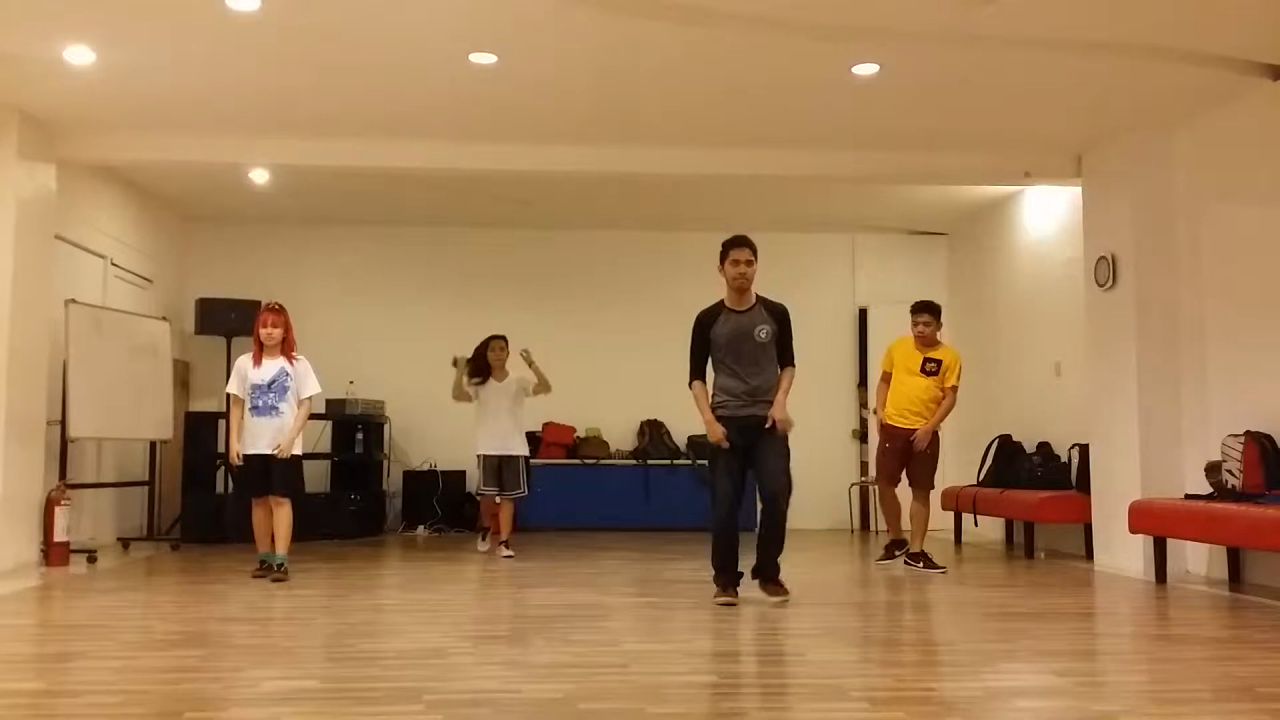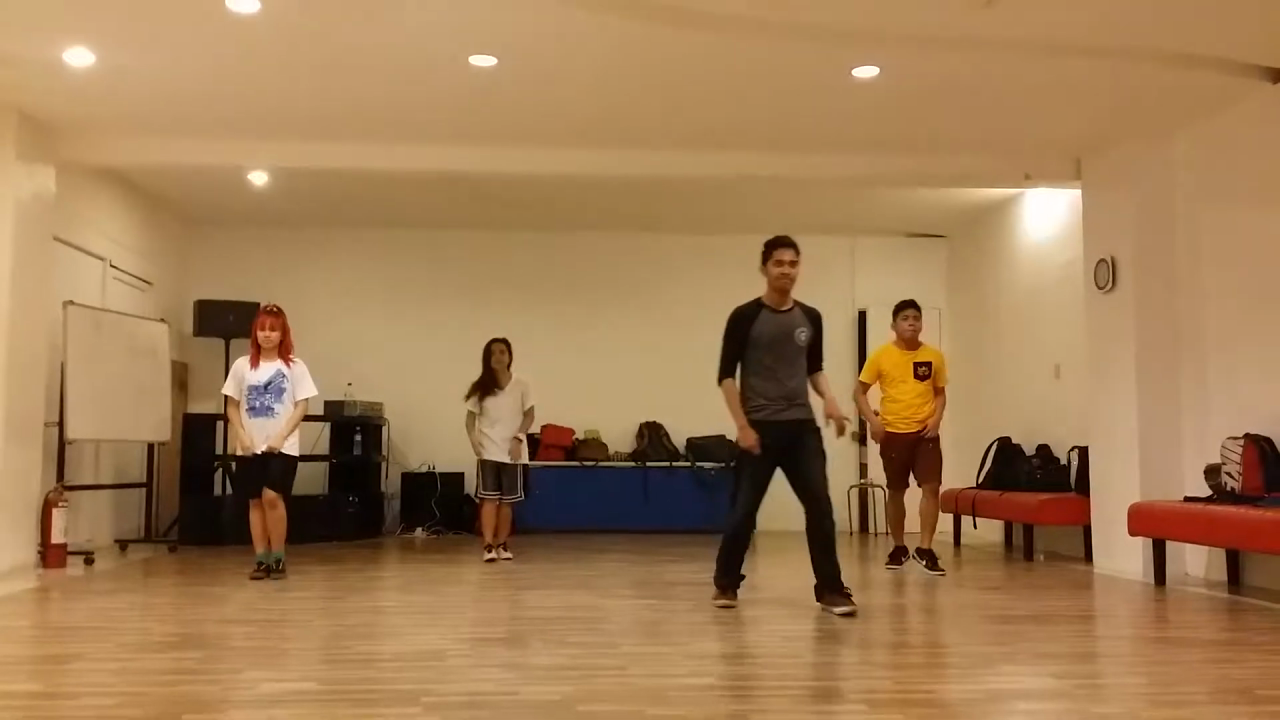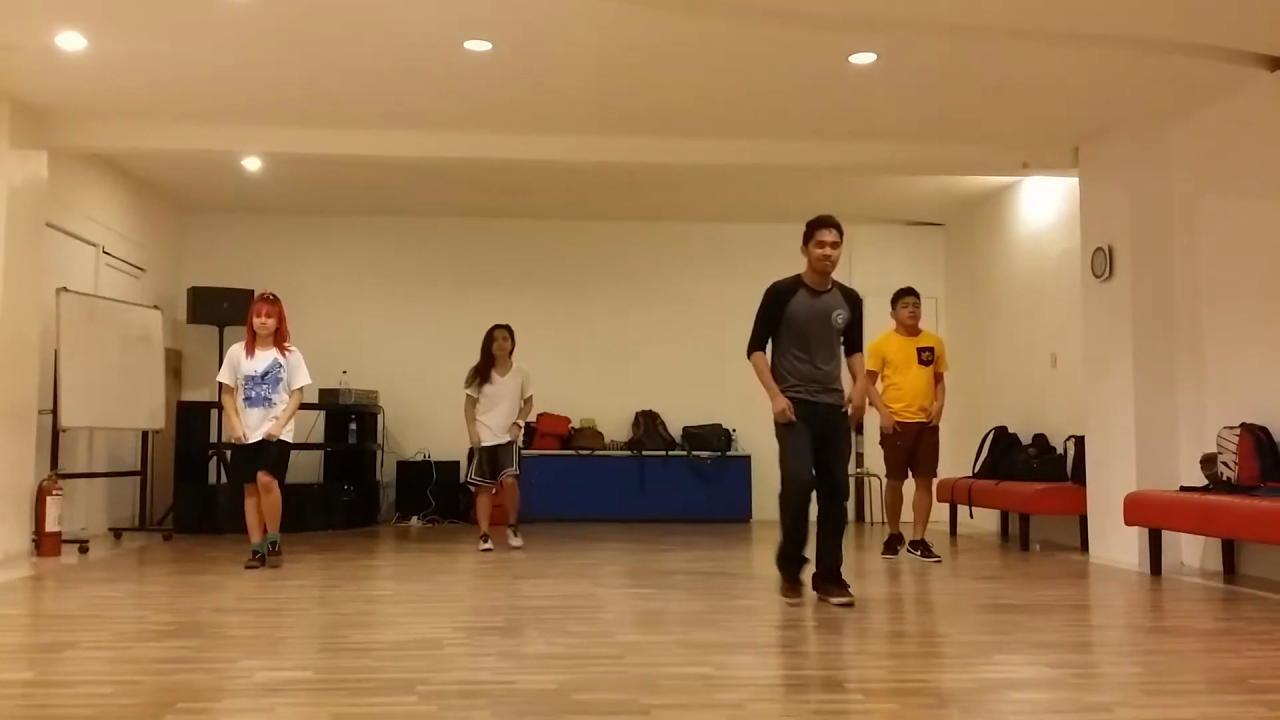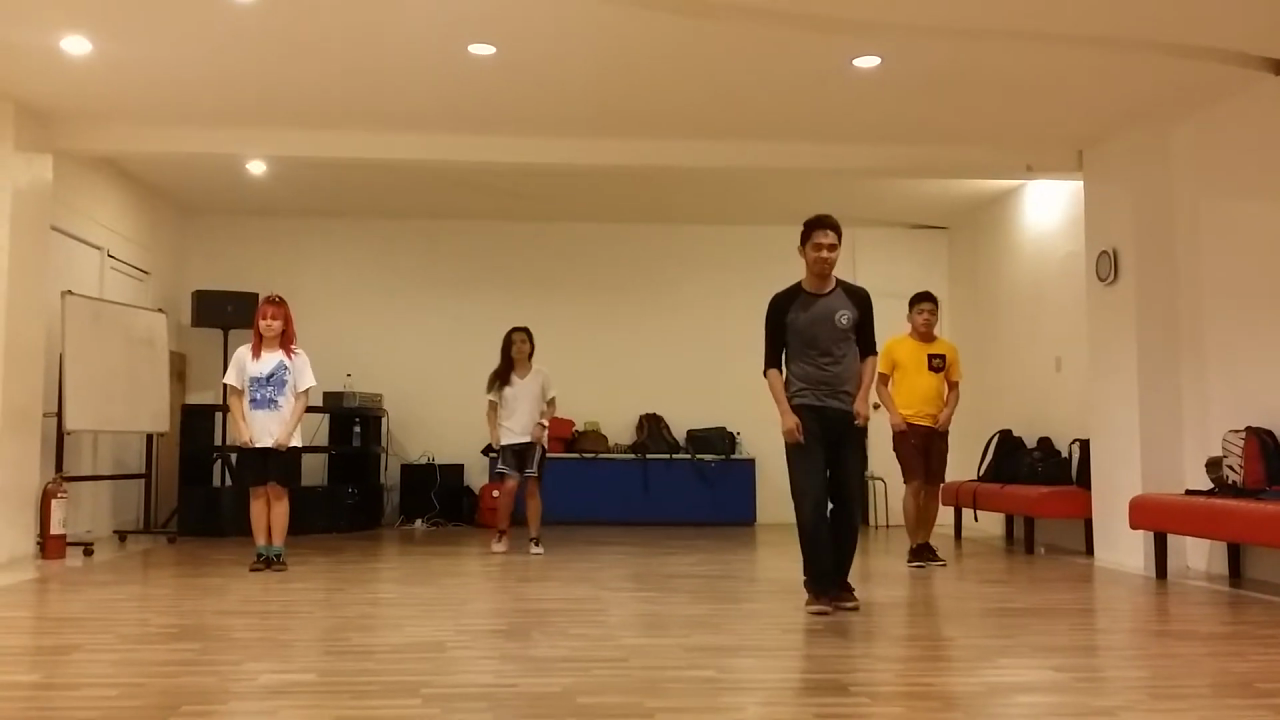
dt=0.4s
person 1, frame 1
left shoulder: (775, 314)
right shoulder: (708, 320)
left elbow: (787, 365)
right elbow: (696, 377)
left wrist: (780, 402)
right wrist: (709, 419)
left hip: (767, 421)
right hip: (727, 423)
left knee: (777, 493)
right knee: (725, 503)
left ankle: (768, 573)
right ankle: (726, 580)
person 1, frame 2
left shoulder: (810, 318)
right shoulder: (745, 317)
right elbow: (726, 376)
left wrist: (829, 400)
right wrist: (743, 424)
left hip: (802, 425)
right hip: (760, 426)
left knee: (820, 504)
right knee: (744, 508)
left ankle: (830, 588)
right ankle: (726, 582)
person 1, frame 3
left shoulder: (849, 300)
right shoulder: (782, 293)
right elbow: (756, 349)
left wrist: (859, 383)
right wrist: (775, 395)
left hip: (834, 407)
right hip: (794, 405)
left knee: (836, 492)
right knee: (799, 482)
left ankle: (829, 577)
right ankle: (790, 569)
person 1, frame 4
left shoulder: (857, 299)
right shoulder: (784, 304)
left elbow: (868, 352)
right elbow: (772, 364)
left wrist: (863, 396)
right wrist: (784, 411)
left hip: (847, 414)
right hip: (805, 413)
left knee: (848, 501)
right knee: (811, 501)
left ankle: (839, 581)
right ankle: (818, 586)
person 2, frame 1
left shoulder: (297, 364)
right shoulder: (244, 363)
left elbow: (305, 404)
right elbow: (236, 405)
left wrist: (290, 438)
right wrist: (233, 441)
left hip: (284, 446)
right hip: (253, 445)
left knee: (280, 498)
right knee: (259, 500)
left ankle: (281, 561)
right ankle: (264, 559)
person 2, frame 2
left shoulder: (294, 366)
right shoulder: (242, 366)
left elbow: (302, 405)
right elbow: (232, 406)
left wrist: (281, 436)
right wrist: (241, 435)
left hip: (282, 446)
right hip: (250, 447)
left knee: (272, 497)
right knee: (255, 501)
left ankle: (278, 556)
right ankle: (261, 560)
person 2, frame 3
left shoulder: (290, 354)
right shoulder: (237, 352)
left elbow: (297, 394)
right elbow: (227, 393)
left wrist: (279, 424)
right wrist: (235, 425)
left hip: (276, 432)
right hip: (246, 434)
left knee: (266, 480)
right knee: (251, 488)
left ankle: (273, 540)
right ankle: (256, 548)
person 2, frame 4
left shoulder: (295, 356)
right shoulder: (244, 354)
left elbow: (302, 398)
right elbow: (234, 396)
left wrist: (288, 432)
right wrist: (242, 429)
left hip: (283, 439)
right hip: (253, 439)
left knee: (278, 491)
right knee: (257, 492)
left ankle: (278, 552)
right ankle: (261, 552)
person 3, frame 1
left shoulder: (949, 356)
right shoulder: (897, 348)
left elbow: (950, 397)
right elbow: (884, 381)
left wrist: (929, 428)
right wrist: (879, 410)
left hip: (924, 432)
right hip: (893, 427)
left knee: (921, 491)
right knee: (885, 484)
left ankle: (916, 552)
right ankle: (896, 540)
person 3, frame 2
left shoulder: (934, 356)
right shoulder: (881, 356)
left elbow: (940, 393)
right elbow: (860, 391)
left wrist: (936, 418)
right wrist: (871, 419)
left hip: (925, 432)
right hip: (893, 433)
left knee: (931, 487)
right knee: (896, 492)
left ankle: (925, 549)
right ankle: (899, 548)
person 3, frame 3
left shoulder: (934, 342)
right shoulder: (882, 344)
left elbow: (939, 379)
right elbow: (869, 383)
left wrist: (939, 404)
right wrist: (883, 413)
left hip: (927, 422)
right hip: (896, 423)
left knee: (925, 481)
right knee: (895, 480)
left ankle: (918, 540)
right ankle: (894, 535)
person 3, frame 4
left shoulder: (947, 350)
right shoulder: (894, 347)
left elbow: (953, 388)
right elbow: (881, 384)
left wrist: (949, 411)
right wrist: (893, 413)
left hip: (936, 427)
right hip: (907, 425)
left knee: (933, 488)
right knee: (915, 485)
left ankle: (924, 543)
right ankle: (914, 547)
person 4, frame 1
left shoulder: (519, 382)
right shoulder: (478, 384)
left elbow: (546, 387)
right elbow: (457, 395)
left wrist: (531, 363)
right wrist: (461, 368)
left hip: (514, 447)
right hip: (488, 447)
left knee: (508, 496)
right knee: (488, 494)
left ankle: (504, 542)
right ankle: (486, 527)
person 4, frame 2
left shoulder: (521, 385)
right shoulder: (481, 388)
left elbow: (529, 416)
right elbow: (471, 418)
left wrist: (519, 438)
right wrist: (473, 438)
left hip: (512, 452)
right hip: (488, 451)
left knee: (507, 500)
right knee: (489, 498)
left ankle: (502, 544)
right ankle: (489, 545)
person 4, frame 3
left shoulder: (521, 374)
right shoulder: (479, 373)
left elbow: (528, 403)
right elbow: (469, 404)
left wrist: (518, 424)
right wrist: (472, 430)
left hip: (509, 437)
right hip: (483, 437)
left knee: (509, 482)
right knee: (483, 487)
left ankle: (513, 527)
right ankle: (484, 535)
person 4, frame 4
left shoulder: (541, 375)
right shoulder: (500, 376)
left elbow: (551, 405)
right elbow: (492, 408)
left wrist: (542, 424)
right wrist: (493, 431)
left hip: (533, 439)
right hip: (508, 439)
left knee: (532, 488)
right knee: (509, 486)
left ankle: (534, 538)
right ankle: (501, 533)
